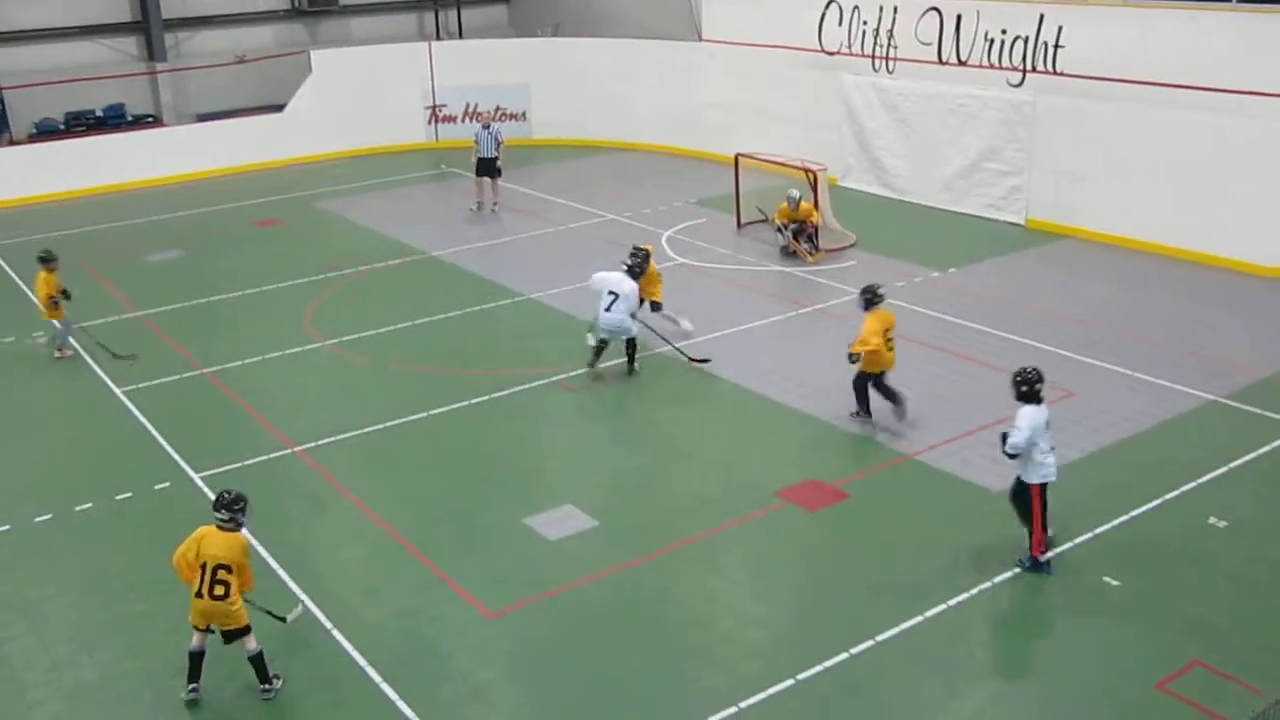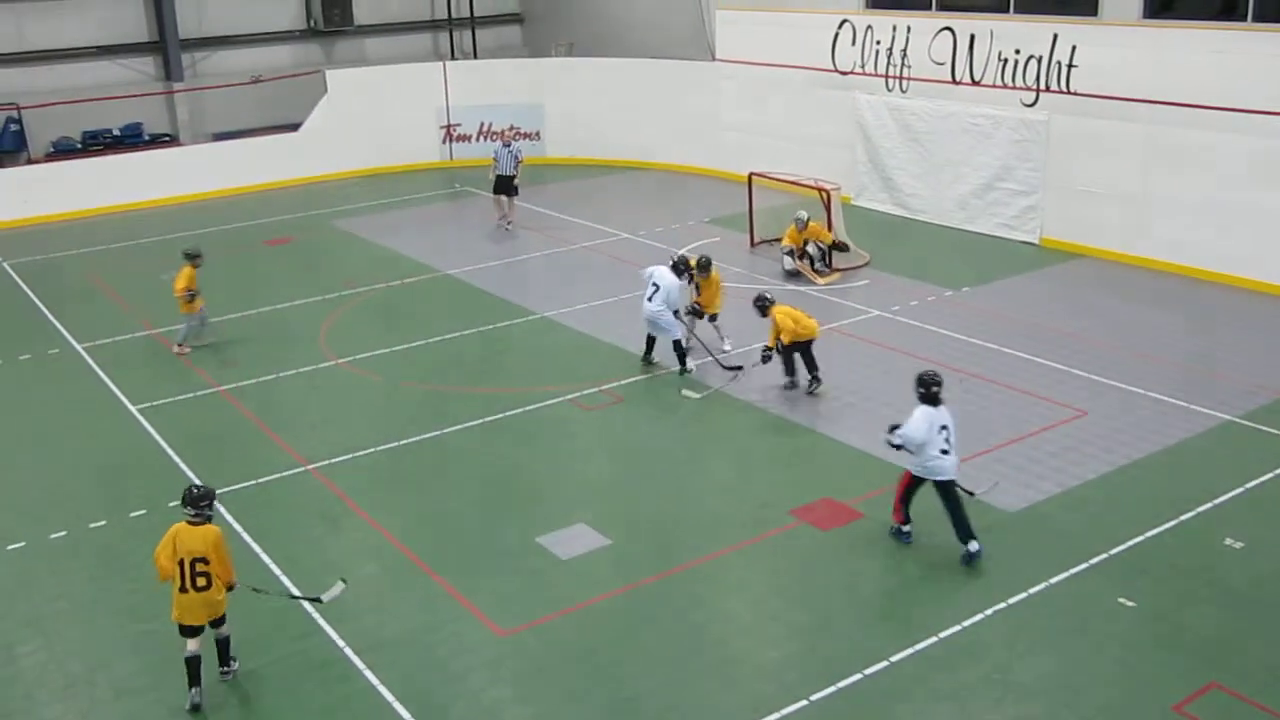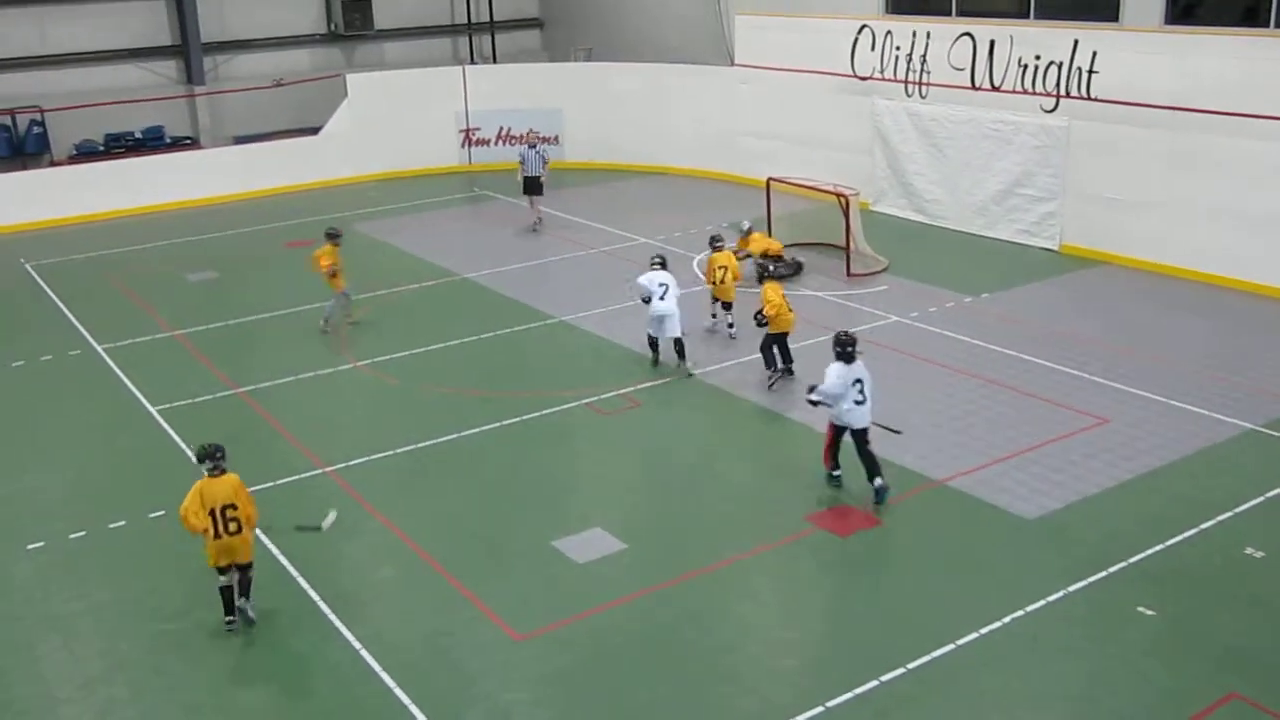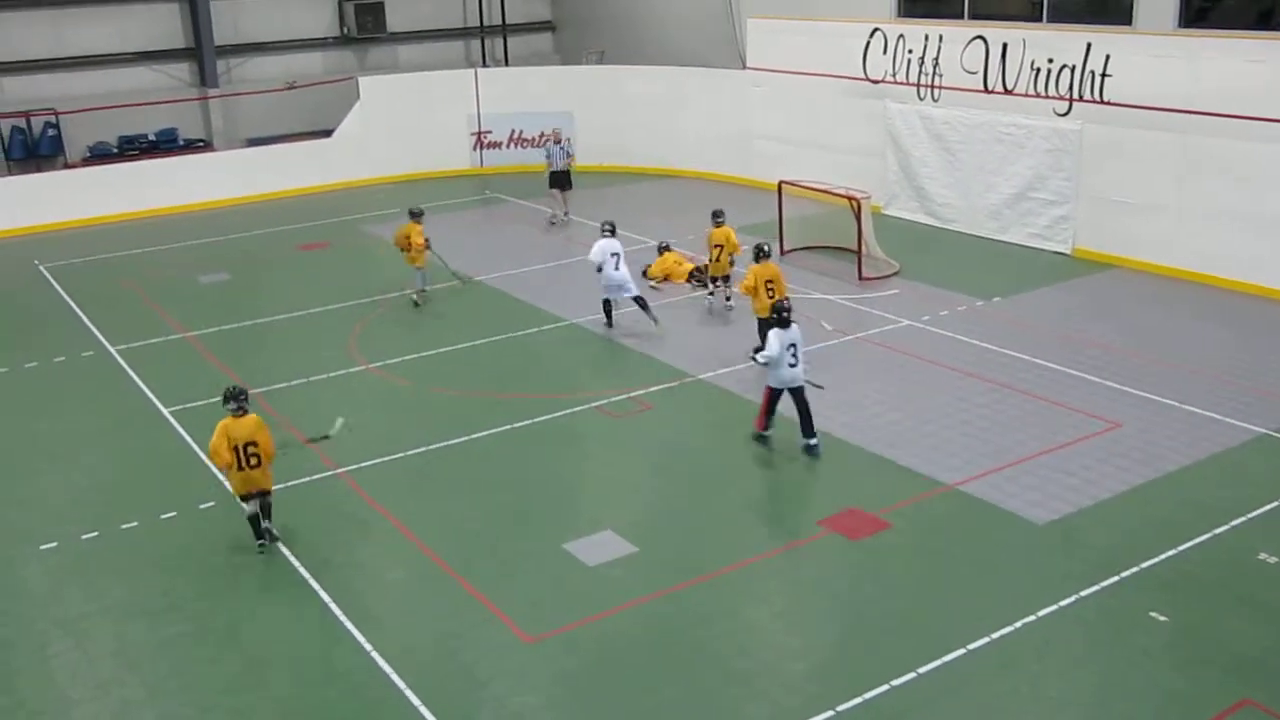
dt=0.7s
person 1, frame 1
left shoulder: (202, 534)
right shoulder: (240, 542)
left elbow: (181, 559)
right elbow: (245, 577)
left wrist: (195, 580)
right wrist: (240, 590)
left hip: (200, 603)
right hip: (228, 605)
left knee: (199, 636)
right knee: (248, 640)
left ankle: (192, 685)
right ankle: (266, 684)
person 1, frame 2
left shoulder: (176, 531)
right shoulder: (214, 533)
left elbow: (162, 560)
right elbow: (223, 565)
right wrist: (229, 582)
left hip: (185, 598)
right hip: (212, 594)
left knee: (192, 642)
right knee: (220, 627)
left ankle: (195, 688)
right ankle: (225, 667)
person 1, frame 3
left shoulder: (200, 488)
right shoulder: (235, 481)
left elbow: (188, 514)
right elbow: (248, 509)
left wrist: (204, 529)
right wrist: (250, 527)
left hip: (216, 542)
right hip: (239, 538)
left knee: (225, 575)
right knee: (244, 572)
left ankle: (230, 617)
right ankle: (243, 600)
person 1, frame 4
left shoulder: (224, 426)
right shoulder: (255, 420)
left elbow: (216, 450)
right elbow: (268, 446)
left wrist: (227, 464)
right wrist: (267, 460)
left hip: (239, 475)
right hip: (260, 471)
left knee: (250, 504)
right knee: (264, 498)
left ankle: (260, 540)
right ankle: (267, 524)
person 2, frame 1
left shoulder: (1027, 413)
right shoulder: (1039, 407)
left elbow: (1018, 443)
left wrist: (1007, 444)
right wrist: (1011, 441)
left hip: (1036, 471)
right hip: (1034, 467)
left knee: (1037, 513)
right knee: (1018, 497)
left ankle: (1040, 558)
right ankle: (1043, 536)
person 2, frame 2
left shoulder: (922, 412)
right shoulder: (943, 410)
left elbow: (914, 436)
left wrist: (895, 436)
left hip: (925, 465)
right hip: (947, 465)
left knee: (903, 494)
right knee: (954, 506)
left ankle: (903, 529)
right ankle: (972, 546)
person 2, frame 3
left shoulder: (835, 369)
right shoulder: (860, 365)
left elbow: (830, 389)
left wrist: (814, 395)
left hip: (842, 414)
right hip: (862, 413)
left knee: (832, 442)
right knee: (864, 450)
left ankle: (835, 474)
right ankle: (878, 483)
person 2, frame 4
left shoulder: (774, 333)
right shoulder: (795, 328)
left elbow: (772, 354)
left wrist: (758, 357)
left hip: (777, 377)
right hip: (796, 375)
left knee: (768, 407)
right knee: (803, 408)
left ankle: (763, 433)
right ankle: (812, 442)
